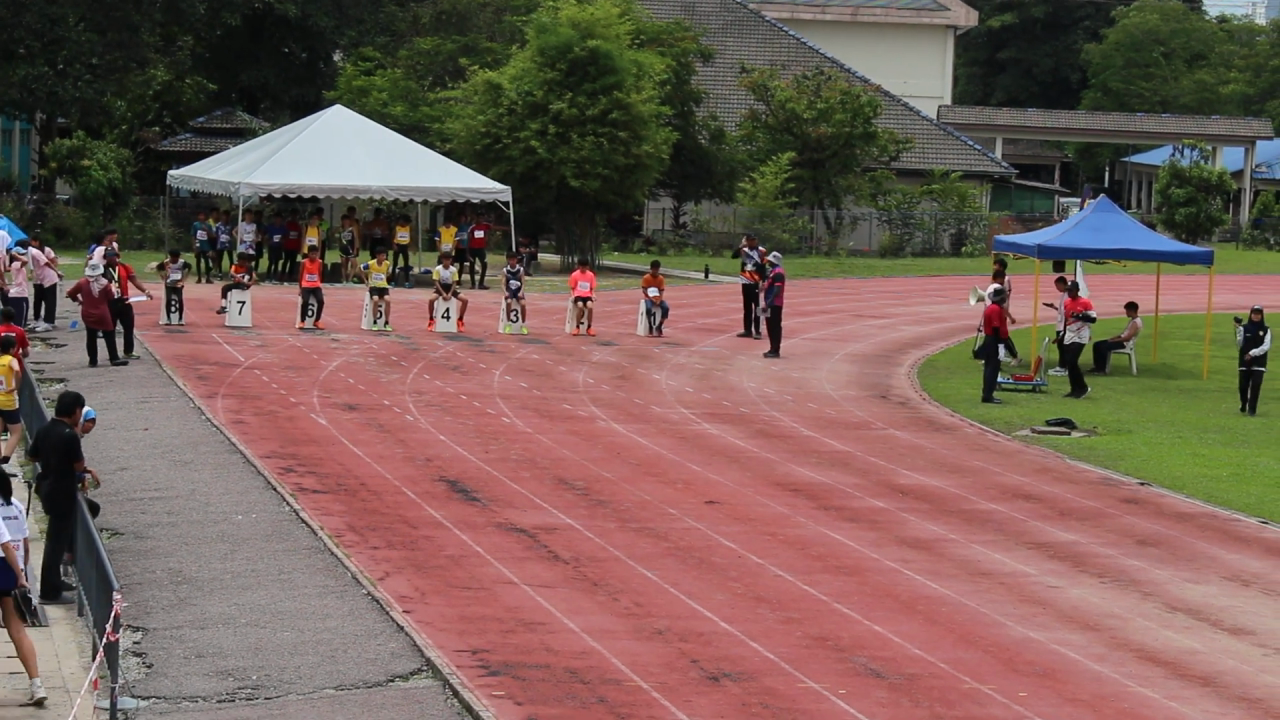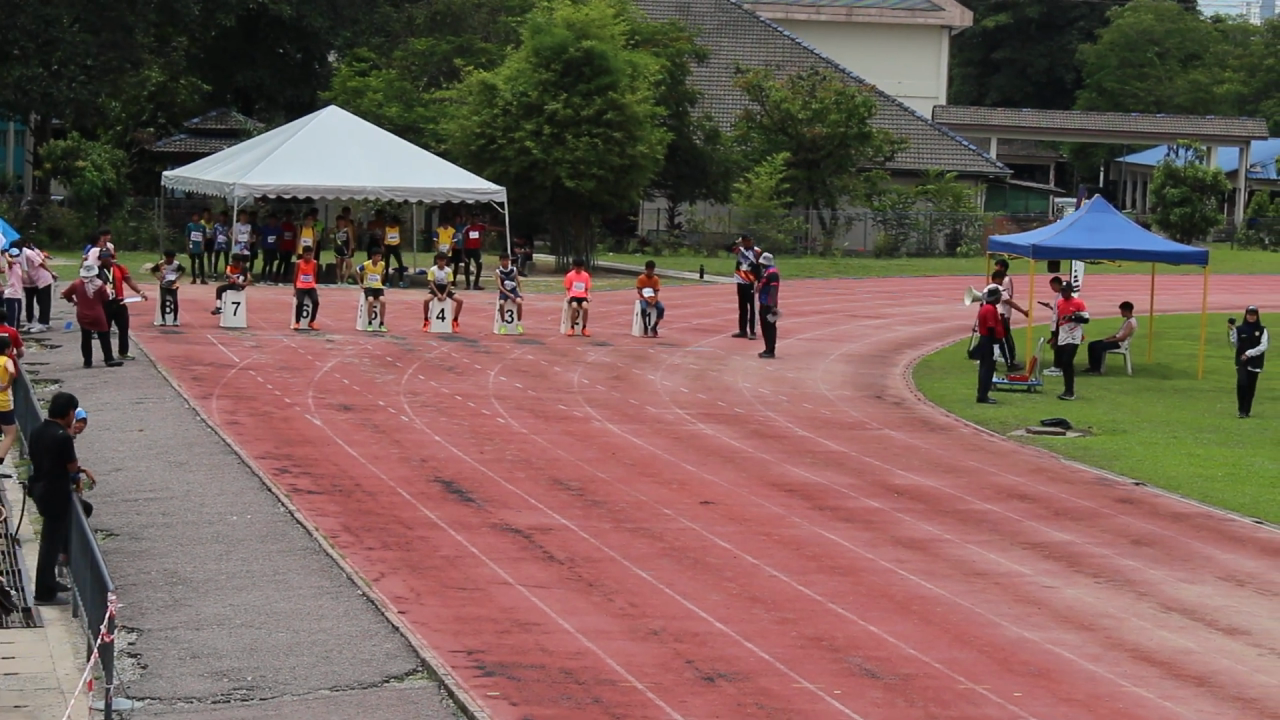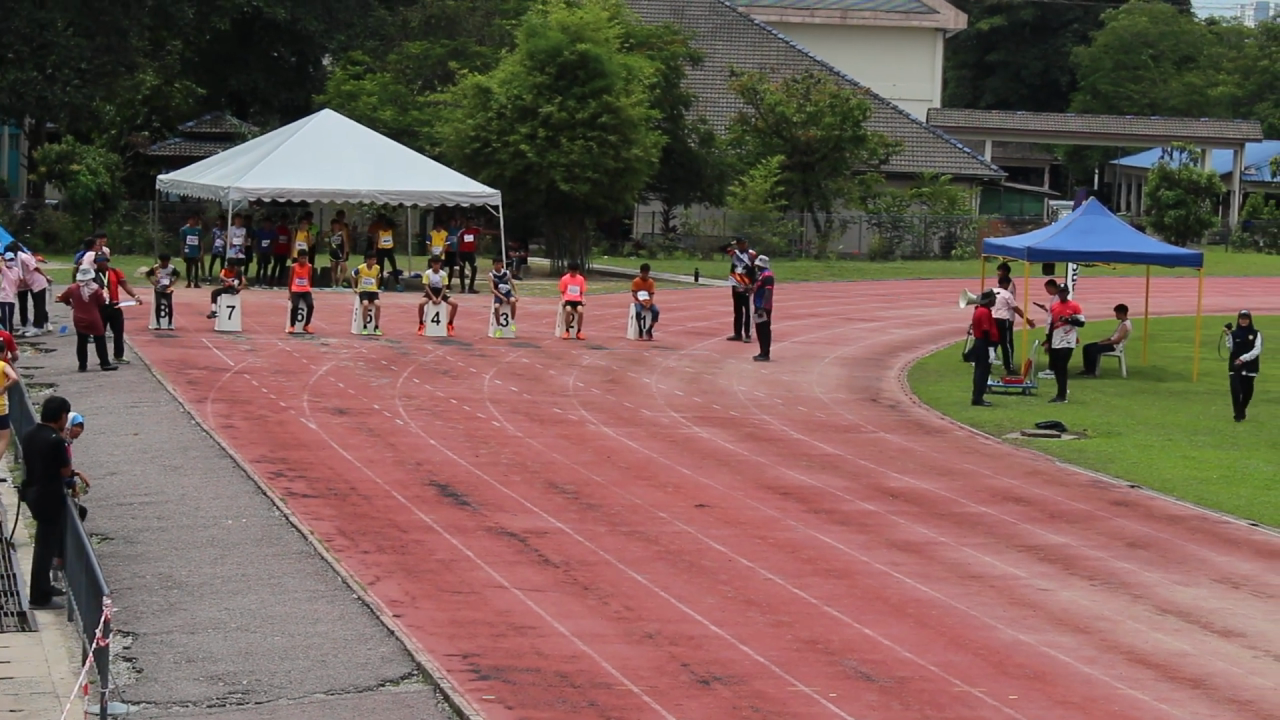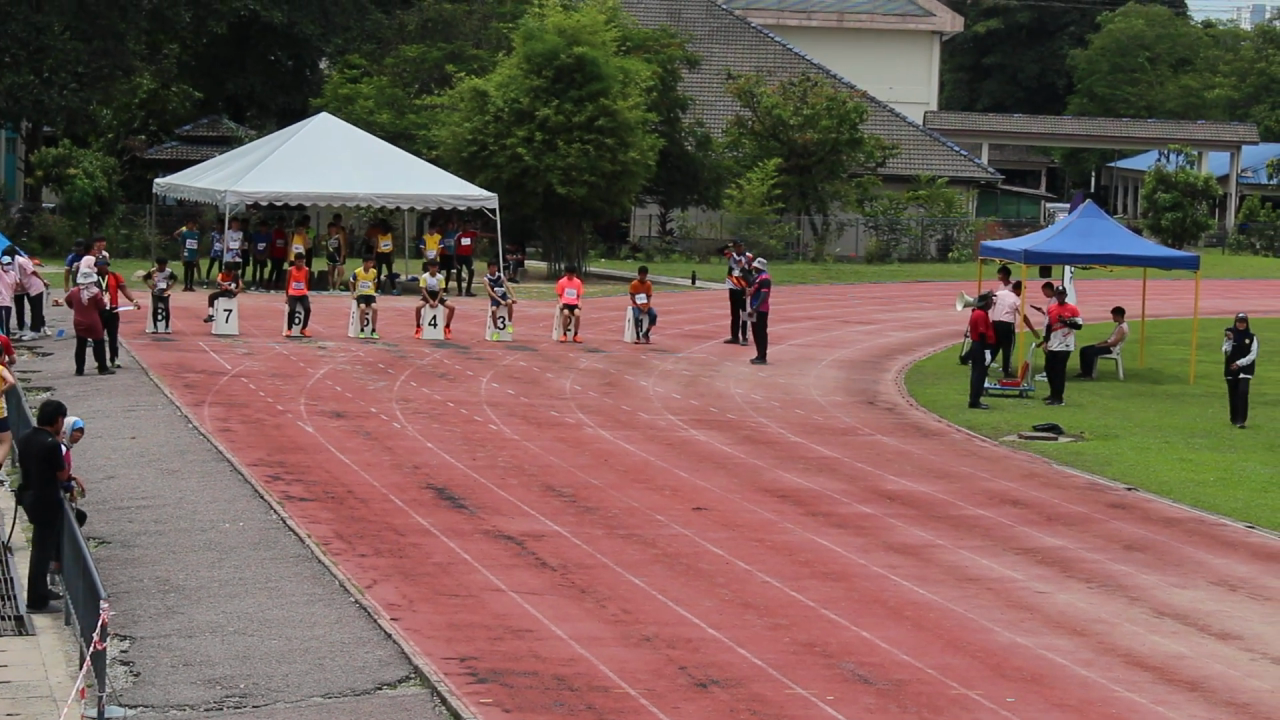
dt=0.3s
person 1, frame 1
left shoulder: (44, 430)
right shoulder: (69, 436)
left elbow: (32, 456)
right elbow: (79, 467)
left hip: (47, 487)
right hip: (62, 492)
left knee: (56, 537)
right knee: (57, 540)
left ankle: (53, 581)
right ankle: (49, 591)
person 1, frame 2
left shoulder: (37, 431)
right shoulder: (62, 437)
right elbow: (72, 468)
left hip: (40, 489)
right hip: (55, 494)
left knee: (51, 539)
right knee: (52, 542)
left ankle: (48, 582)
right ankle: (44, 593)
person 1, frame 3
left shoulder: (29, 435)
right shoulder: (55, 440)
right elbow: (66, 472)
right wrist: (62, 442)
left hip: (33, 493)
right hip: (48, 498)
left knee: (45, 543)
right knee: (46, 546)
left ankle: (43, 586)
right ankle: (39, 597)
person 1, frame 4
left shoulder: (25, 439)
right shoulder: (51, 444)
right elbow: (62, 475)
right wrist: (58, 444)
left hip: (29, 496)
right hip: (45, 501)
left knee: (42, 546)
right knee: (43, 549)
left ankle: (40, 590)
right ankle: (36, 601)
